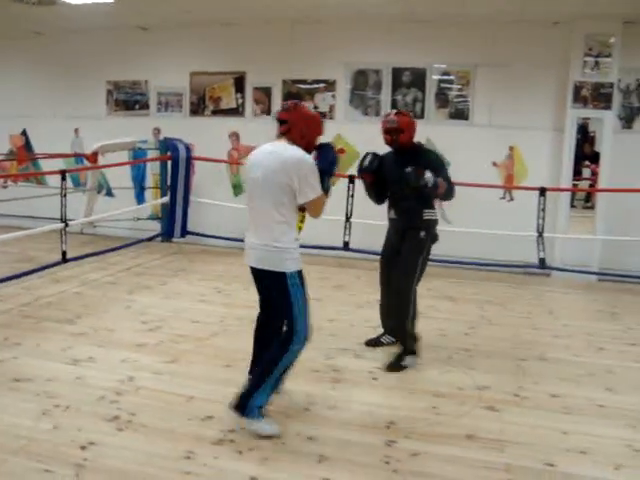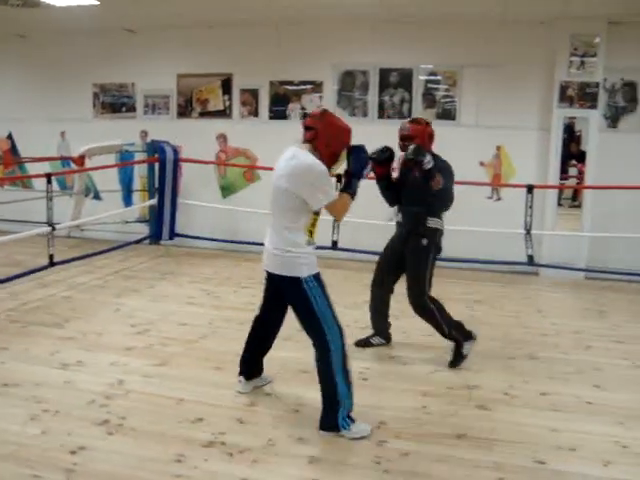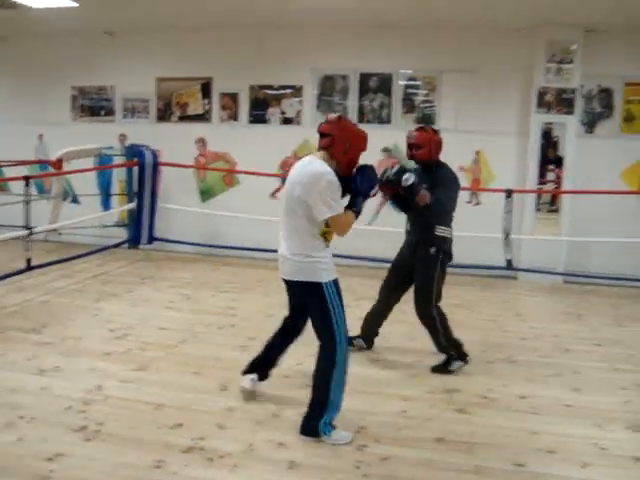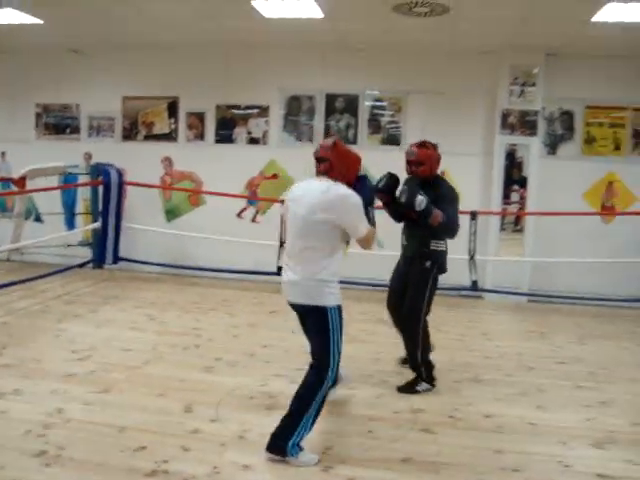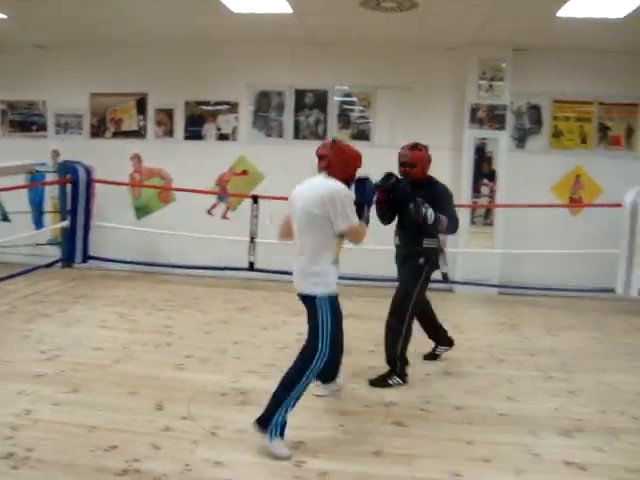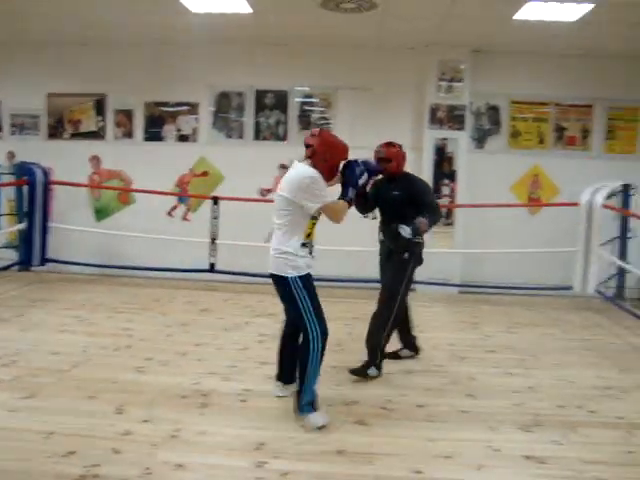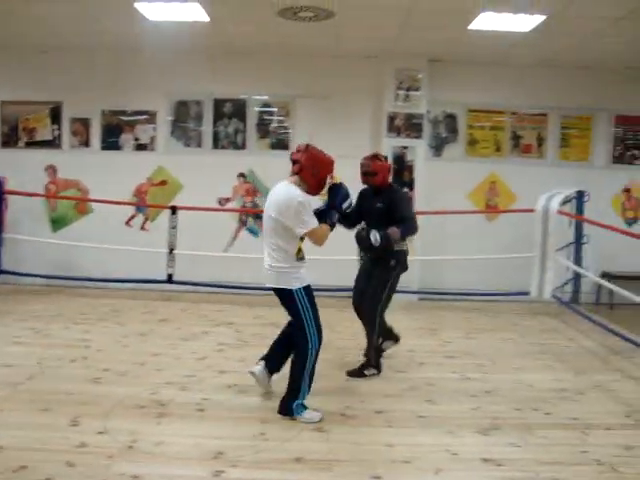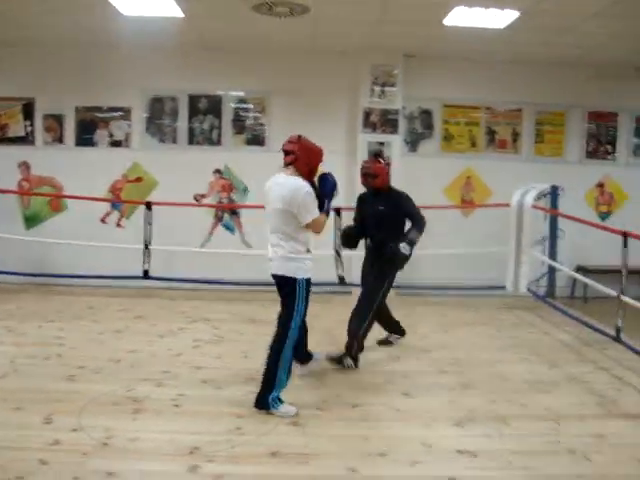
dt=0.2s
person 1, frame 1
left shoulder: (257, 155)
right shoulder: (299, 160)
right elbow: (316, 207)
right wrist: (326, 172)
left hip: (255, 253)
right hip: (281, 257)
left knee: (271, 315)
right knee: (296, 331)
left ankle: (260, 373)
right ankle: (251, 403)
person 1, frame 2
left shoulder: (289, 157)
right shoulder: (312, 167)
right elbow: (338, 211)
left wrist: (342, 173)
right wrist: (354, 176)
left hip: (275, 258)
right hip: (297, 265)
left knee: (269, 317)
right knee: (328, 336)
left ankle: (249, 374)
right ankle: (337, 417)
person 1, frame 3
left shoulder: (305, 165)
right shoulder: (322, 175)
right elbow: (341, 226)
left wrist: (347, 185)
right wrist: (360, 194)
left hip: (291, 265)
right hip: (314, 270)
left knee: (294, 322)
right knee: (335, 343)
left ankle: (254, 373)
right ankle: (320, 424)
person 1, frame 4
left shoulder: (295, 192)
right shoulder: (344, 196)
right elbow: (367, 243)
right wrist: (367, 204)
left hip: (292, 287)
right hip: (319, 291)
left knee: (324, 349)
right knee: (324, 365)
left ankle: (331, 381)
right ankle: (285, 443)
person 1, frame 5
left shoulder: (301, 189)
right shoulder: (338, 192)
left elbow: (285, 233)
right elbow: (356, 236)
right wrist: (364, 203)
left hip: (305, 278)
right hip: (319, 282)
left knee: (331, 332)
right knee: (315, 352)
left ankle: (328, 378)
right ankle: (271, 423)
person 1, frame 6
left shoulder: (298, 172)
right shoulder: (307, 177)
right elbow: (336, 215)
left wrist: (346, 181)
right wrist: (353, 185)
left hip: (285, 264)
right hip: (291, 267)
left knee: (296, 323)
right knee: (315, 331)
left ankle: (286, 380)
right ankle: (306, 404)
person 1, frame 7
left shoulder: (282, 189)
right shoulder: (296, 199)
right elbow: (319, 238)
left wrist: (326, 211)
right wrist: (335, 209)
left hip: (279, 275)
right hip: (290, 278)
left knee: (300, 325)
right knee: (310, 338)
left ankle: (266, 366)
right ankle: (293, 404)
person 1, frame 8
left shoulder: (274, 182)
right shoulder: (301, 189)
right elbow: (317, 227)
right wrist: (326, 197)
left hip: (279, 263)
right hip: (295, 267)
left knee: (295, 314)
right knee: (290, 327)
left ankle: (303, 357)
right ankle: (268, 397)
person 2, frame 1
left shoulder: (427, 157)
right shoulder: (386, 160)
left elbow: (448, 192)
right elbow: (379, 198)
left wrist: (429, 181)
right wrist: (368, 177)
left hip: (420, 229)
right hip: (396, 227)
left knee: (403, 286)
right knee: (388, 283)
left ankle: (408, 347)
right ankle: (392, 332)
person 2, frame 2
left shoulder: (439, 166)
right shoulder: (408, 164)
left elbow: (445, 203)
right elbow: (394, 199)
left wrist: (429, 171)
right wrist: (381, 172)
left hip: (425, 236)
right hip: (404, 232)
left knee: (419, 296)
right knee: (380, 283)
left ankle: (461, 337)
right ankle: (381, 333)
person 2, frame 3
left shoulder: (445, 177)
right shoulder: (417, 172)
left elbow: (440, 211)
left wrist: (412, 185)
right wrist: (390, 190)
left hip: (434, 246)
right hip: (413, 241)
left knee: (426, 305)
right knee: (389, 291)
left ankle: (455, 354)
right ankle: (367, 337)
person 2, frame 4
left shoulder: (445, 191)
right shoulder: (411, 183)
left elbow: (450, 229)
right elbow: (399, 217)
left wrist: (423, 207)
right wrist: (387, 198)
left hip: (429, 258)
right hip: (409, 253)
left knee: (413, 316)
right knee: (395, 304)
left ankle: (424, 376)
right ankle: (415, 352)
person 2, frame 5
left shoulder: (438, 191)
right shoulder: (400, 185)
left elbow: (452, 226)
right elbow: (386, 218)
left wrist: (431, 217)
right wrist: (382, 195)
left hip: (423, 255)
right hip: (403, 251)
left knee: (401, 309)
right knee: (417, 303)
left ankle: (397, 371)
right ankle: (443, 339)
person 2, frame 6
left shoulder: (415, 185)
right shoulder: (380, 184)
left elbow: (434, 213)
right elbow: (364, 208)
left wrist: (413, 229)
right wrist: (359, 186)
left hip: (407, 250)
right hip: (388, 248)
left knee: (388, 301)
right knee: (396, 298)
left ankle: (374, 361)
right ankle: (409, 344)
person 2, frame 7
left shoulder: (397, 196)
right shoulder: (365, 195)
left elbow: (410, 227)
right elbow: (350, 222)
left wrist: (382, 237)
right wrist: (338, 212)
left hip: (392, 258)
right hip: (371, 256)
left knee: (373, 306)
right knee: (359, 301)
left ankle: (372, 363)
right ankle: (387, 336)
person 2, frame 8
left shoulder: (398, 198)
right shoulder: (364, 198)
left elbow: (419, 223)
right elbow: (360, 227)
left wrist: (407, 244)
right wrist: (351, 235)
left hip: (390, 255)
right hip: (372, 254)
left knee: (367, 301)
right knee: (371, 299)
left ankle: (351, 354)
right ankle: (395, 329)
